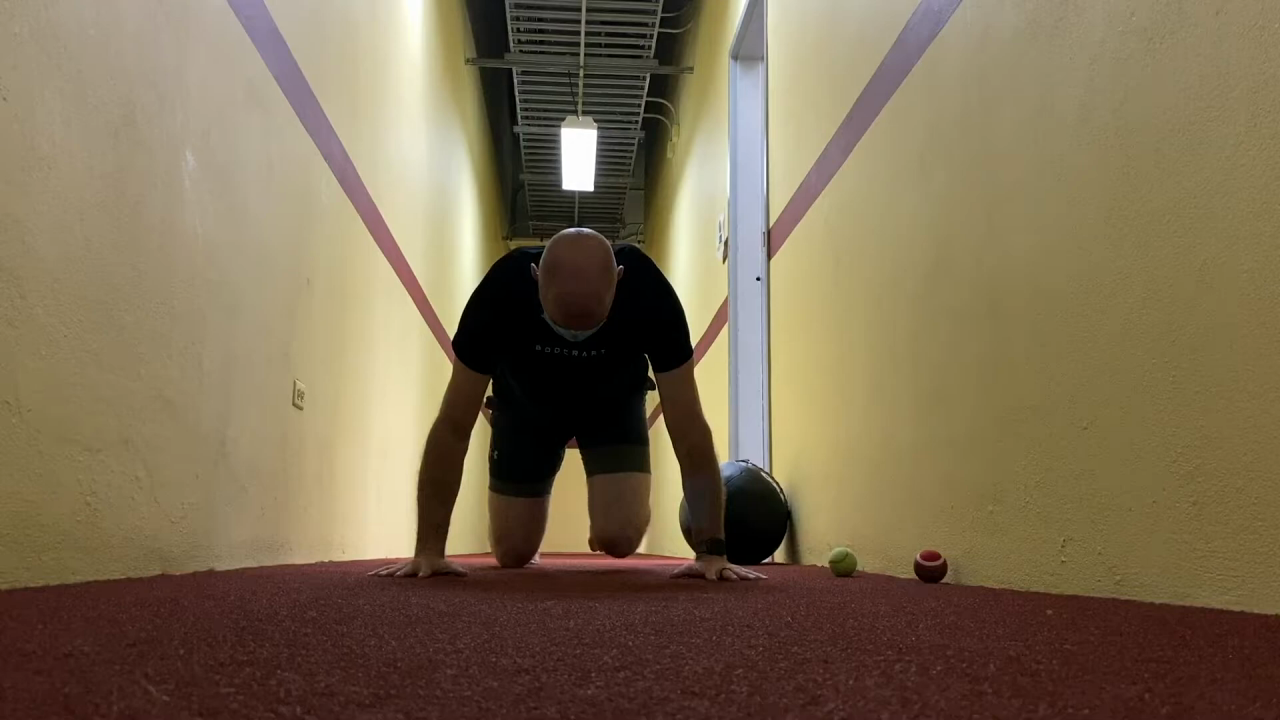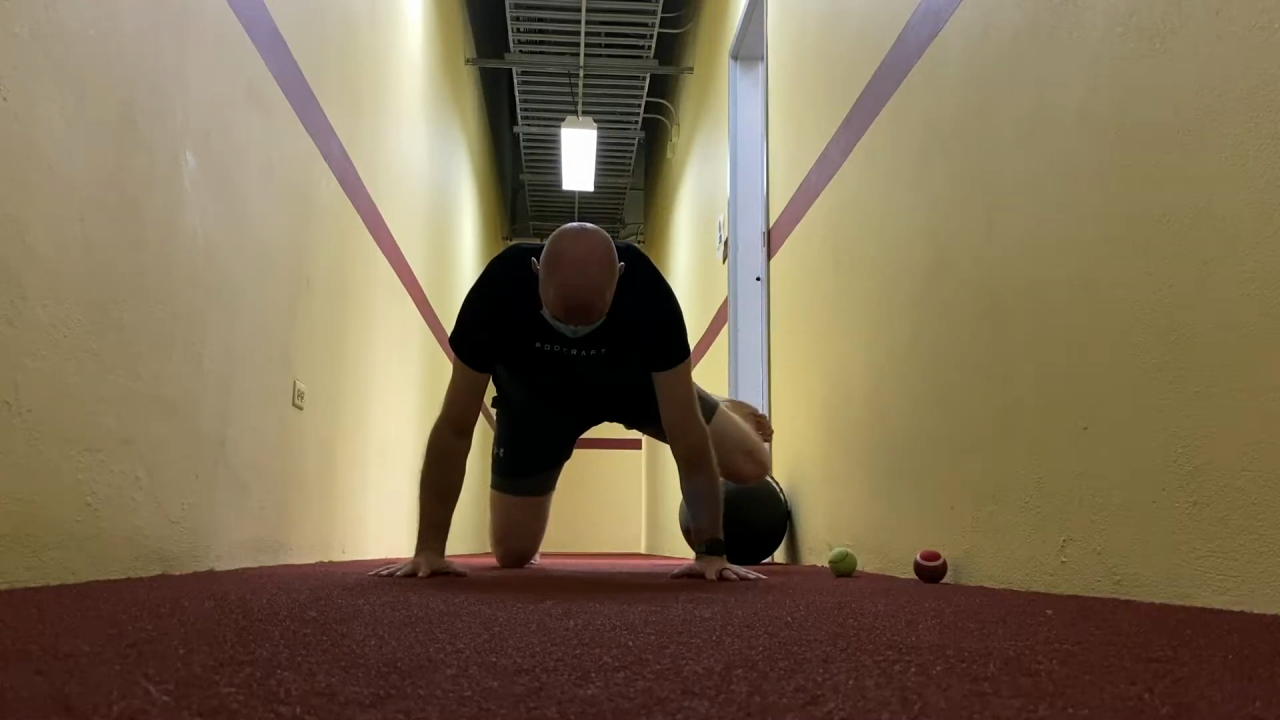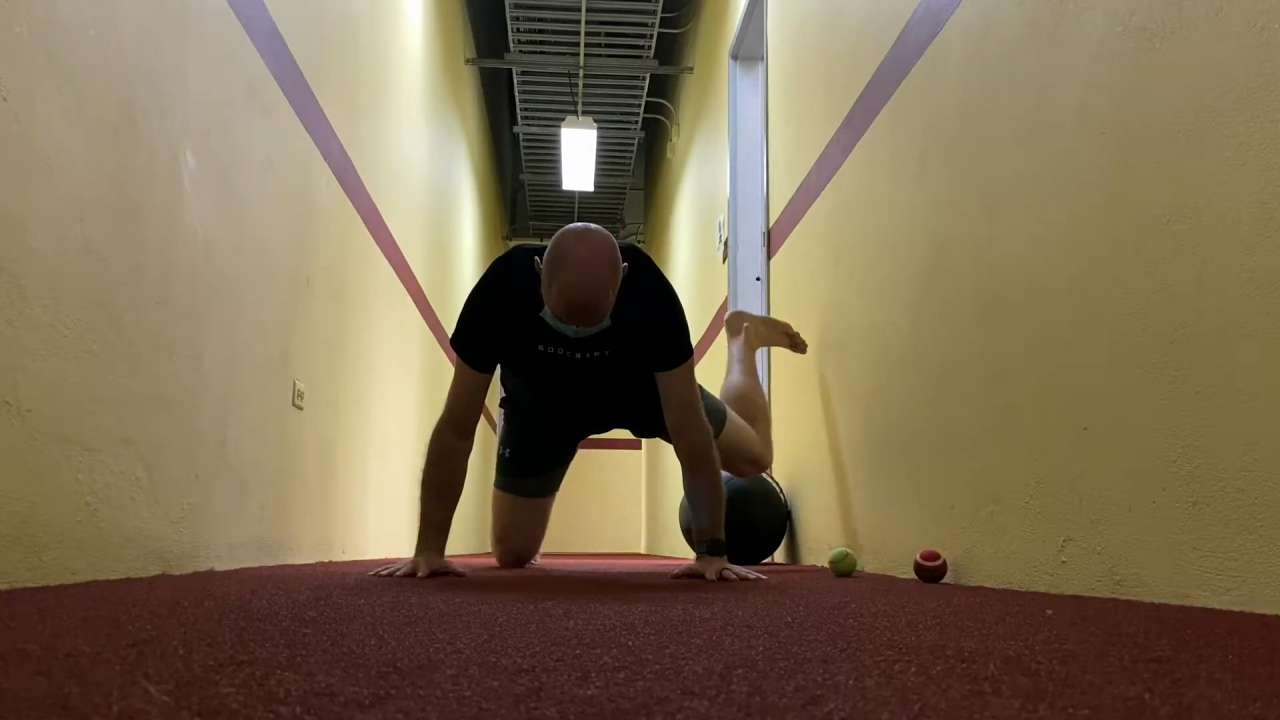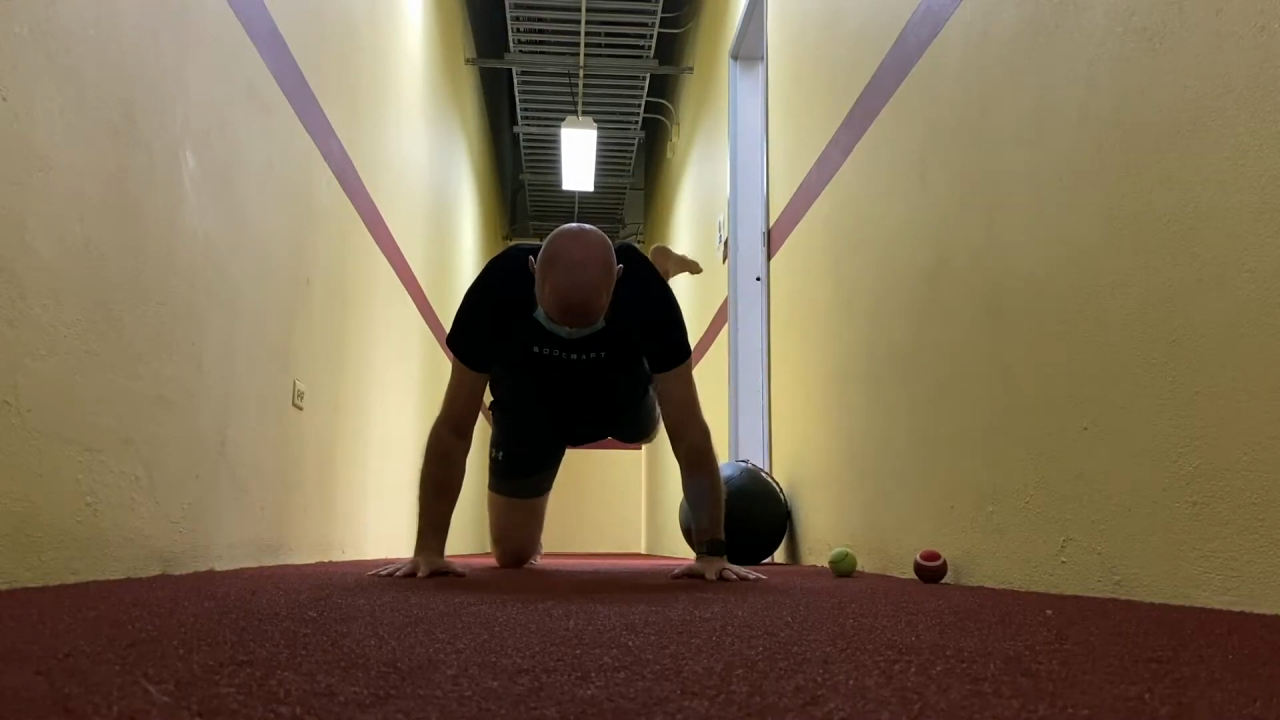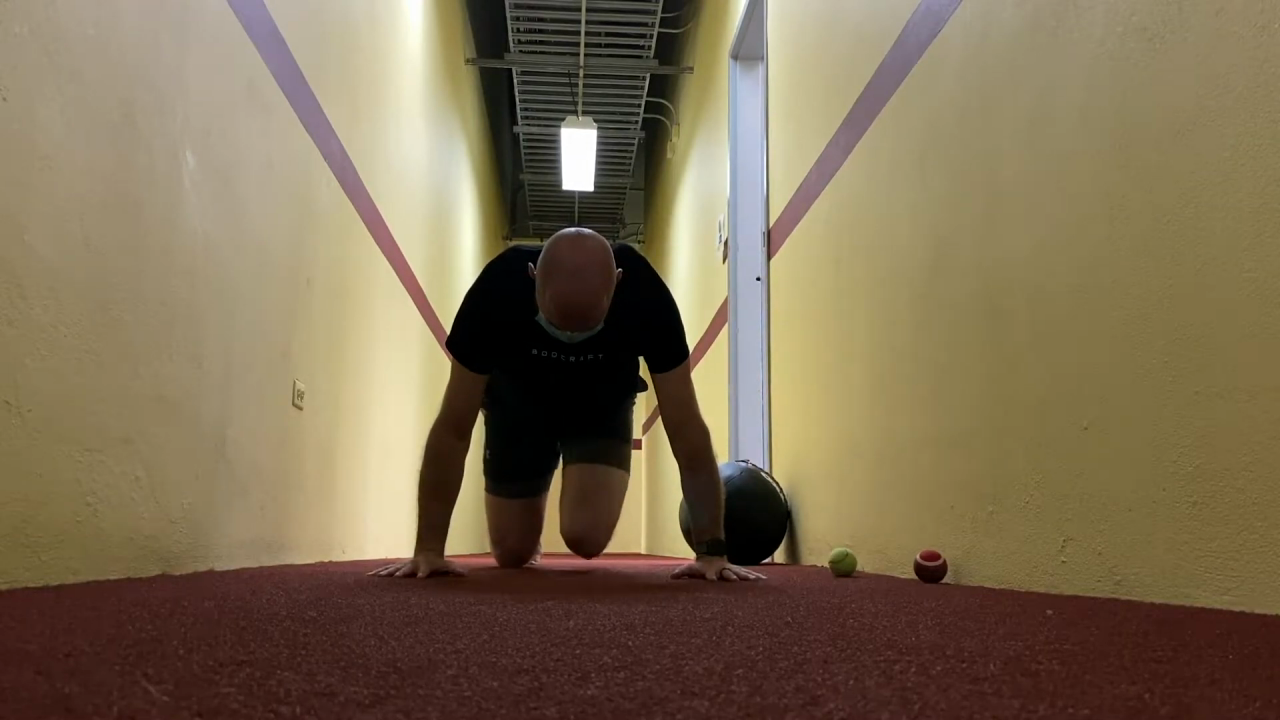
dt=0.7s
person 1, frame 1
left shoulder: (648, 290)
right shoulder: (503, 288)
left elbow: (688, 426)
right elbow: (454, 427)
left wrist: (711, 551)
right wrist: (429, 550)
left hip: (614, 398)
right hip: (527, 401)
left knee: (619, 539)
right knee: (512, 553)
left ankle: (608, 485)
person 1, frame 2
left shoulder: (647, 290)
right shoulder: (500, 286)
left elbow: (686, 429)
right elbow: (455, 426)
left wrist: (711, 550)
right wrist: (429, 549)
left hip: (631, 383)
right hip: (534, 399)
left knee: (752, 465)
right knee: (512, 552)
left ankle: (725, 410)
person 1, frame 3
left shoulder: (650, 291)
right shoulder: (502, 288)
left elbow: (690, 430)
right elbow: (456, 428)
left wrist: (711, 550)
right wrist: (430, 549)
left hip: (634, 386)
right hip: (540, 402)
left knee: (753, 455)
right knee: (512, 554)
left ankle: (741, 336)
person 1, frame 4
left shoulder: (644, 290)
right shoulder: (499, 286)
left elbow: (687, 428)
right elbow: (454, 427)
left wrist: (711, 550)
right wrist: (428, 549)
left hip: (617, 397)
right hip: (528, 408)
right knee: (512, 556)
person 1, frame 5
left shoulder: (644, 292)
right shoulder: (498, 288)
left elbow: (686, 427)
right elbow: (453, 428)
left wrist: (711, 550)
right wrist: (428, 549)
left hip: (602, 404)
right hip: (519, 406)
left knee: (585, 539)
right knee: (512, 554)
right ankle: (532, 501)
